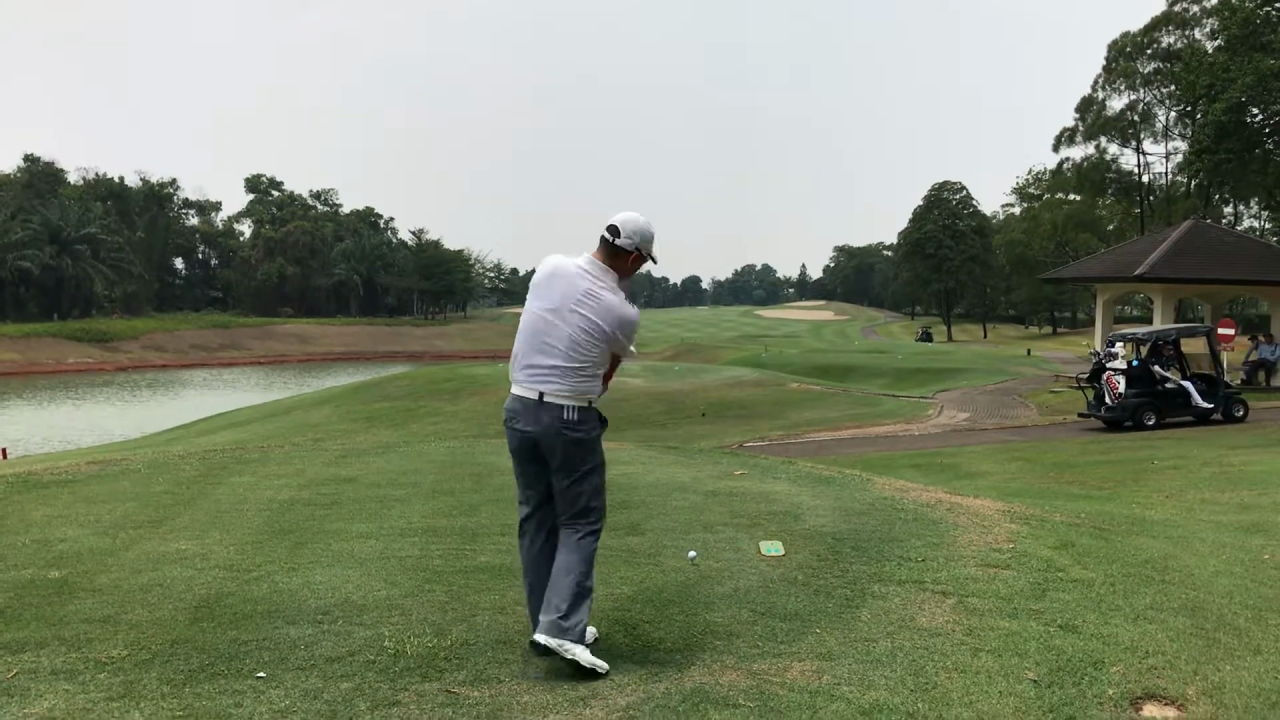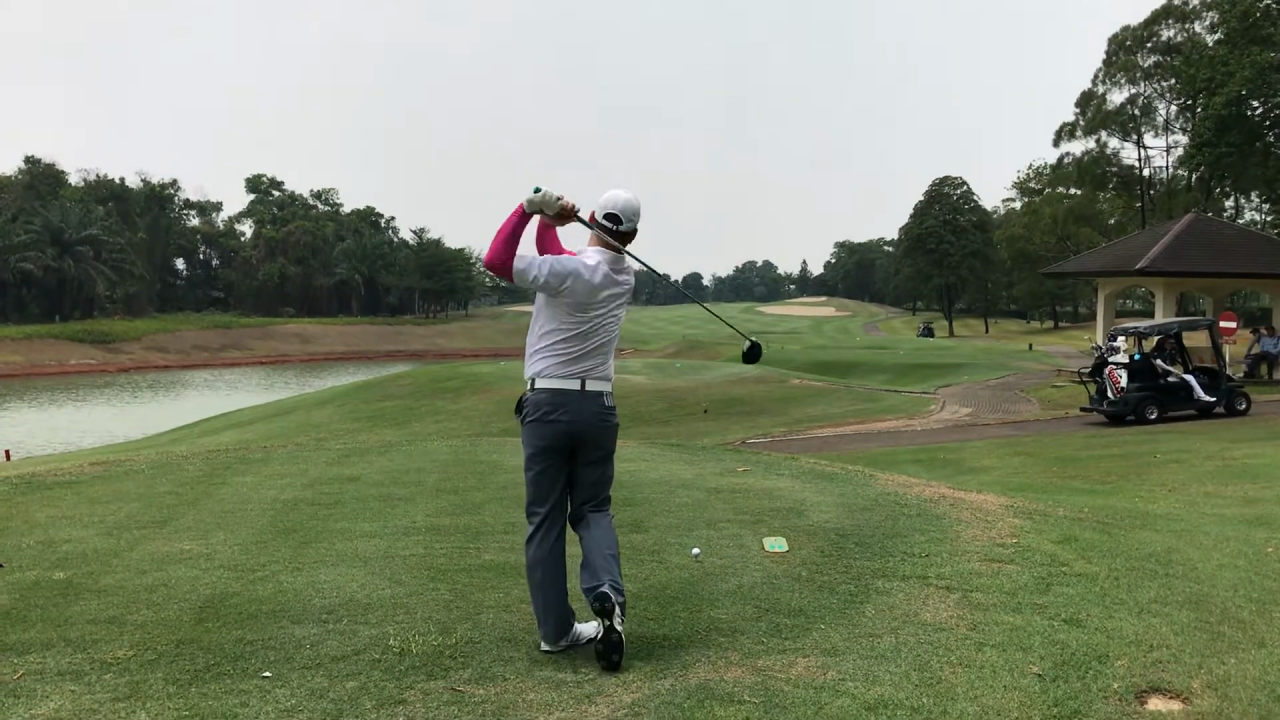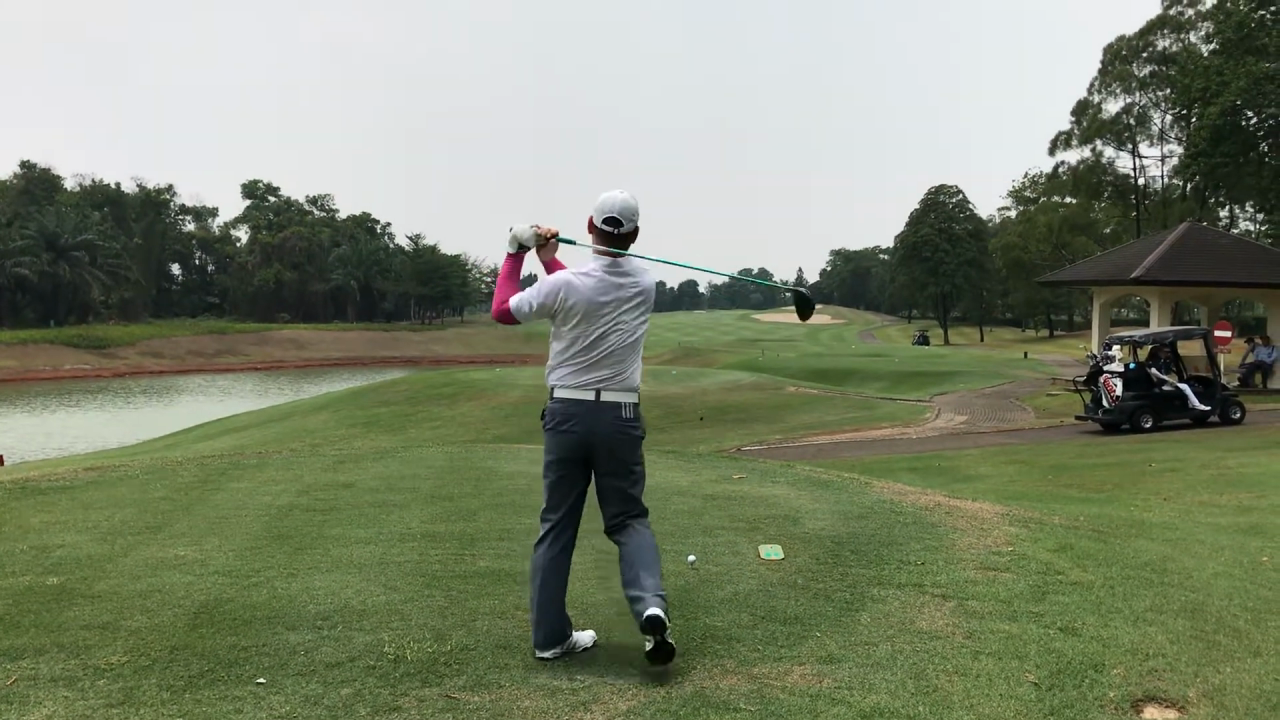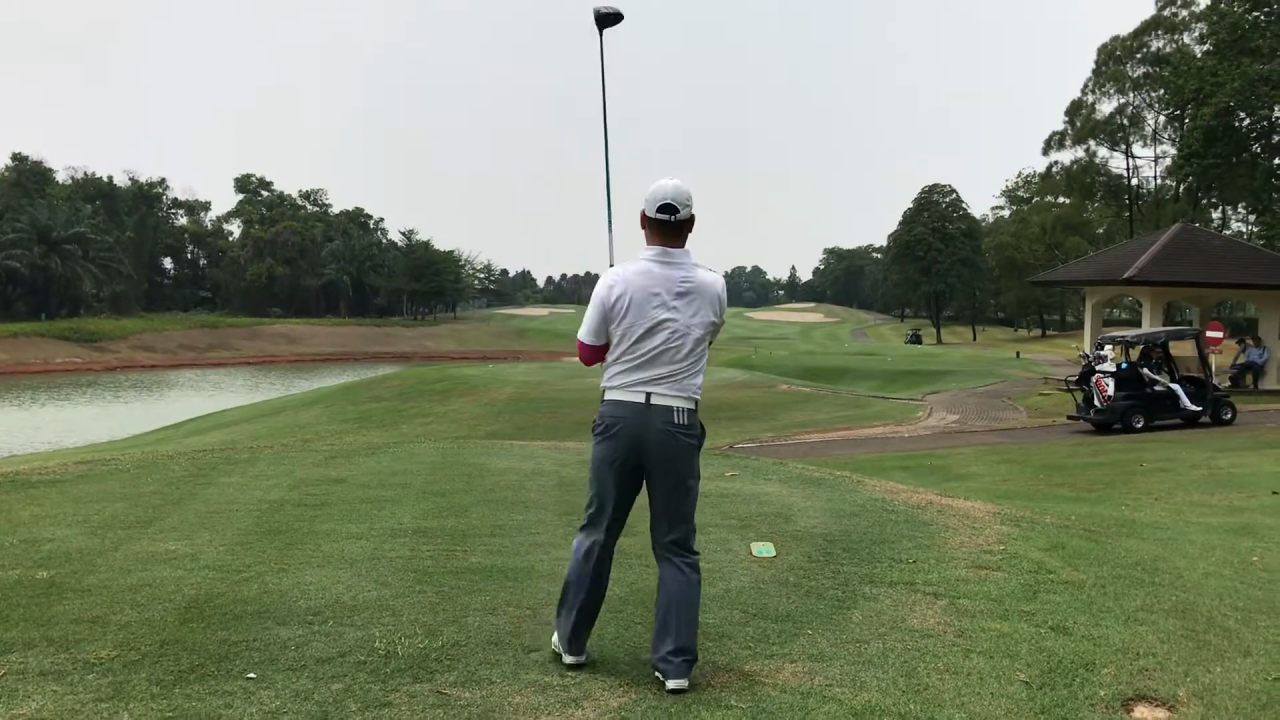
dt=0.5s
person 1, frame 1
left shoulder: (552, 268)
right shoulder: (624, 315)
left hip: (520, 410)
right hip: (570, 420)
left knee: (536, 520)
right knee: (580, 523)
left ankle: (549, 624)
right ankle: (559, 626)
person 1, frame 2
left shoulder: (571, 271)
right shoulder: (626, 277)
left elbow: (496, 262)
left wrist: (530, 210)
right wrist: (546, 220)
left hip: (546, 406)
right hip: (597, 408)
left knee: (544, 520)
right knee: (593, 510)
left ankle: (556, 629)
right ankle: (607, 595)
person 1, frame 3
left shoulder: (565, 286)
right shoulder: (646, 284)
left elbow: (502, 312)
left wrist: (514, 254)
right wrist: (551, 261)
left hip: (566, 415)
right hip: (620, 417)
left knee: (556, 527)
right knee: (628, 521)
left ankle: (551, 636)
right ankle: (652, 610)
person 1, frame 4
left shoulder: (616, 281)
right shoulder: (714, 287)
left elbow: (588, 353)
left hip: (620, 418)
right hip: (676, 424)
left knee: (596, 533)
right knee: (676, 547)
left ankle: (572, 638)
right ankle: (674, 663)
